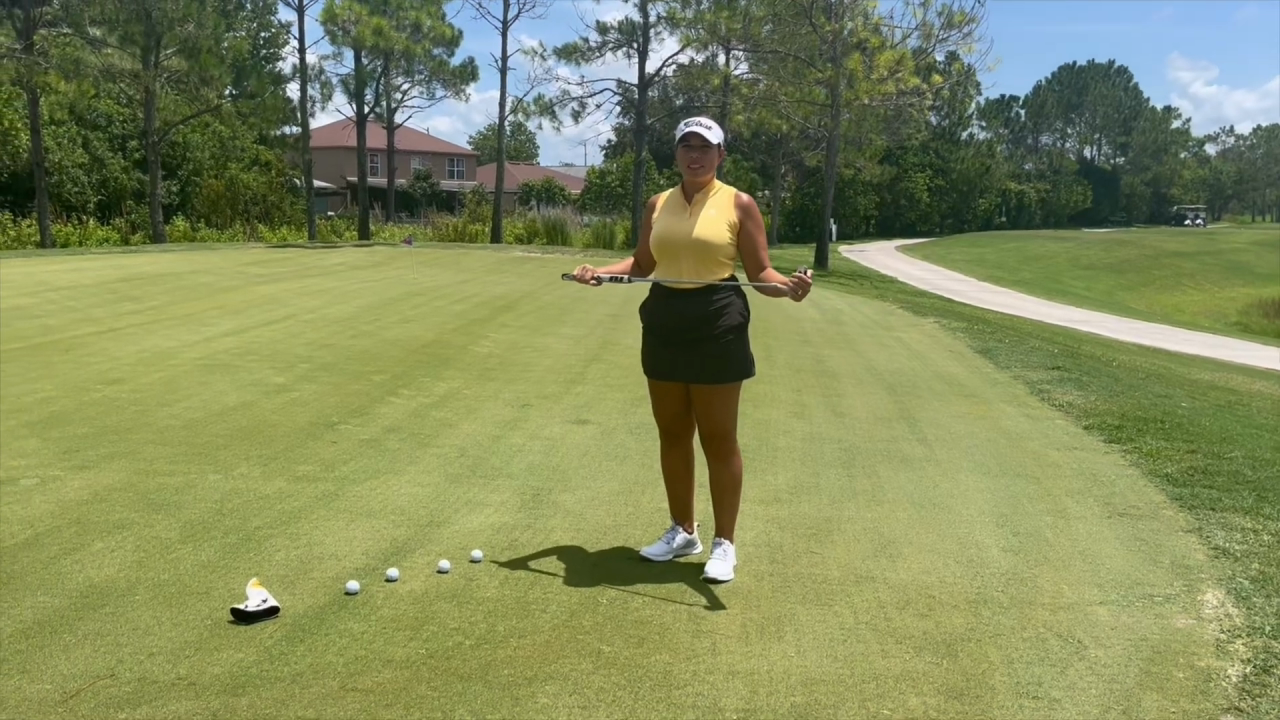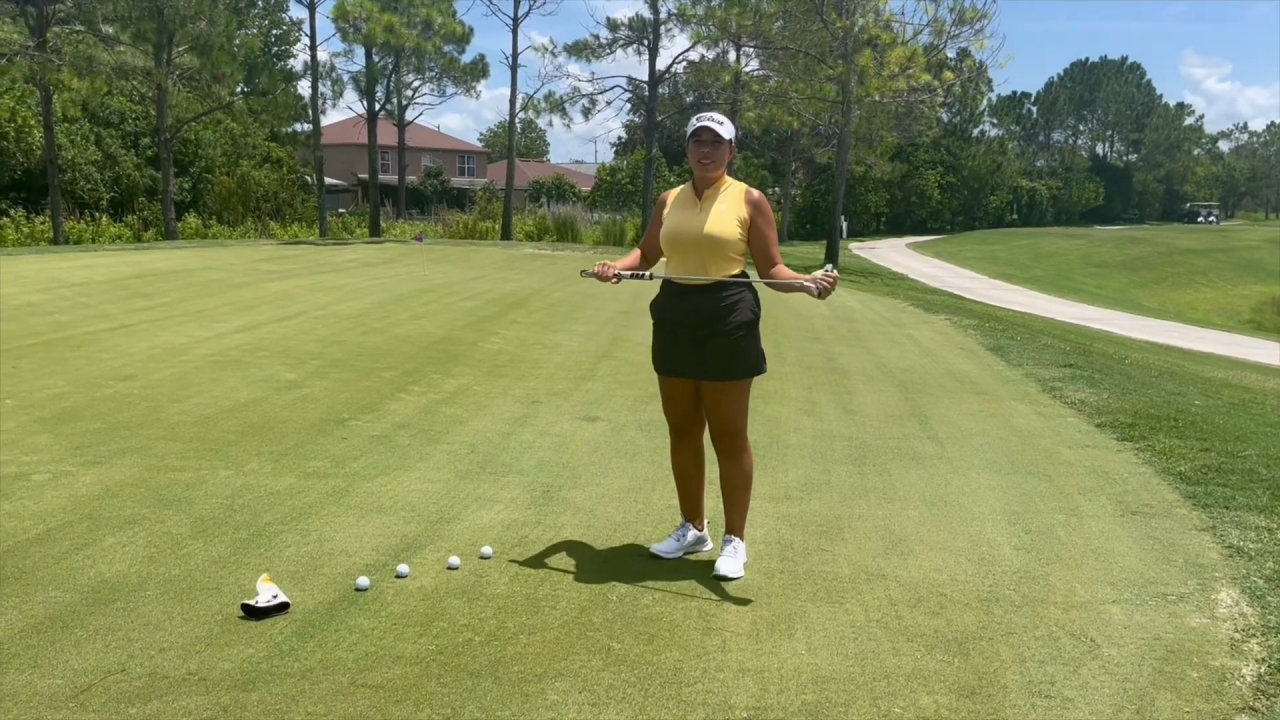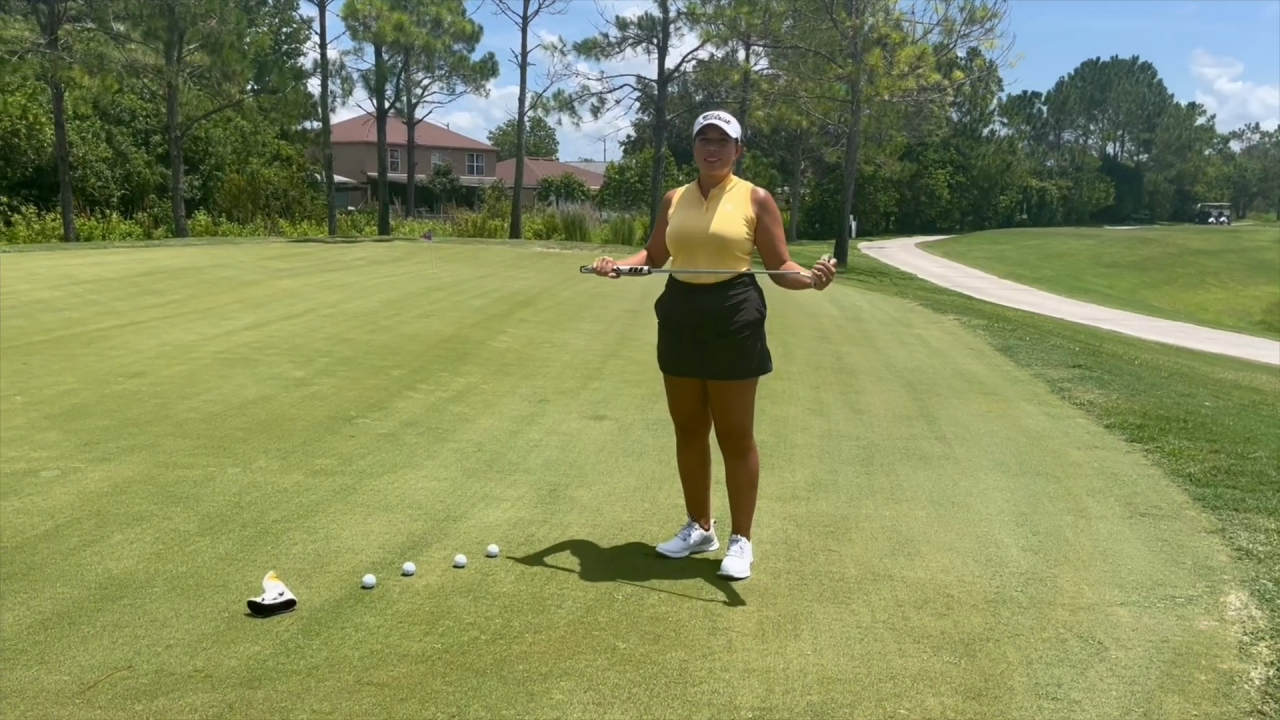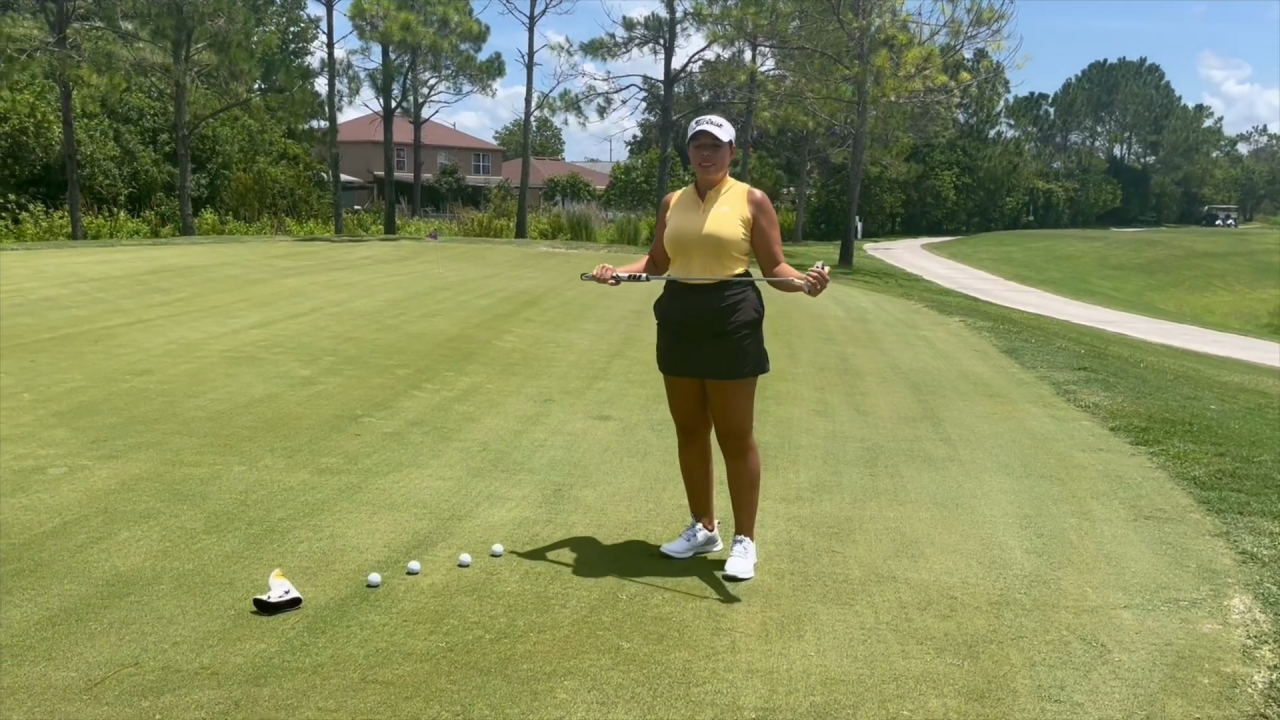
dt=0.4s
person 1, frame 1
left shoulder: (738, 203)
right shoulder: (658, 204)
left elbow: (759, 272)
right elbow: (642, 263)
left wrist: (788, 285)
right wrist: (599, 272)
left hip: (717, 324)
right hip: (663, 322)
left knee: (718, 439)
right knee: (672, 435)
left ankle: (724, 543)
right ankle: (683, 531)
person 1, frame 2
left shoulder: (750, 200)
right shoulder: (668, 200)
left elbow: (770, 268)
right elbow: (646, 254)
left wrist: (808, 281)
right wrist: (614, 268)
left hip: (727, 320)
right hip: (673, 319)
left knee: (729, 436)
right knee: (682, 432)
left ankle: (734, 540)
right ankle: (693, 528)
person 1, frame 3
left shoulder: (755, 199)
right shoulder: (674, 199)
left elbow: (779, 267)
right elbow: (654, 255)
left wrist: (810, 277)
right wrist: (618, 265)
left hip: (732, 320)
right hip: (679, 318)
left knee: (735, 437)
right knee: (688, 431)
left ankle: (740, 540)
right ankle: (699, 527)
person 1, frame 4
left shoulder: (752, 200)
right shoulder: (672, 202)
left elbow: (774, 267)
right elbow: (656, 262)
left wrist: (802, 281)
right wrist: (617, 272)
left hip: (731, 320)
right hip: (678, 319)
left knee: (735, 437)
right knee: (689, 432)
left ankle: (744, 540)
right ankle: (703, 528)
